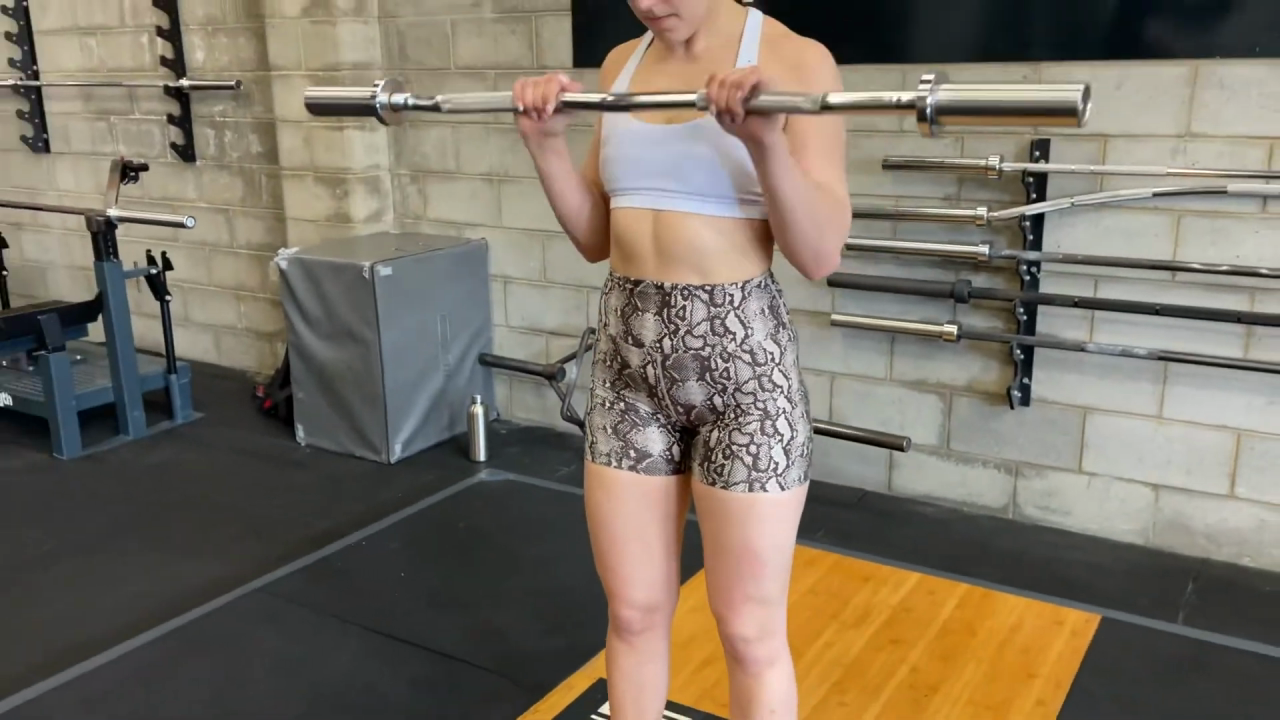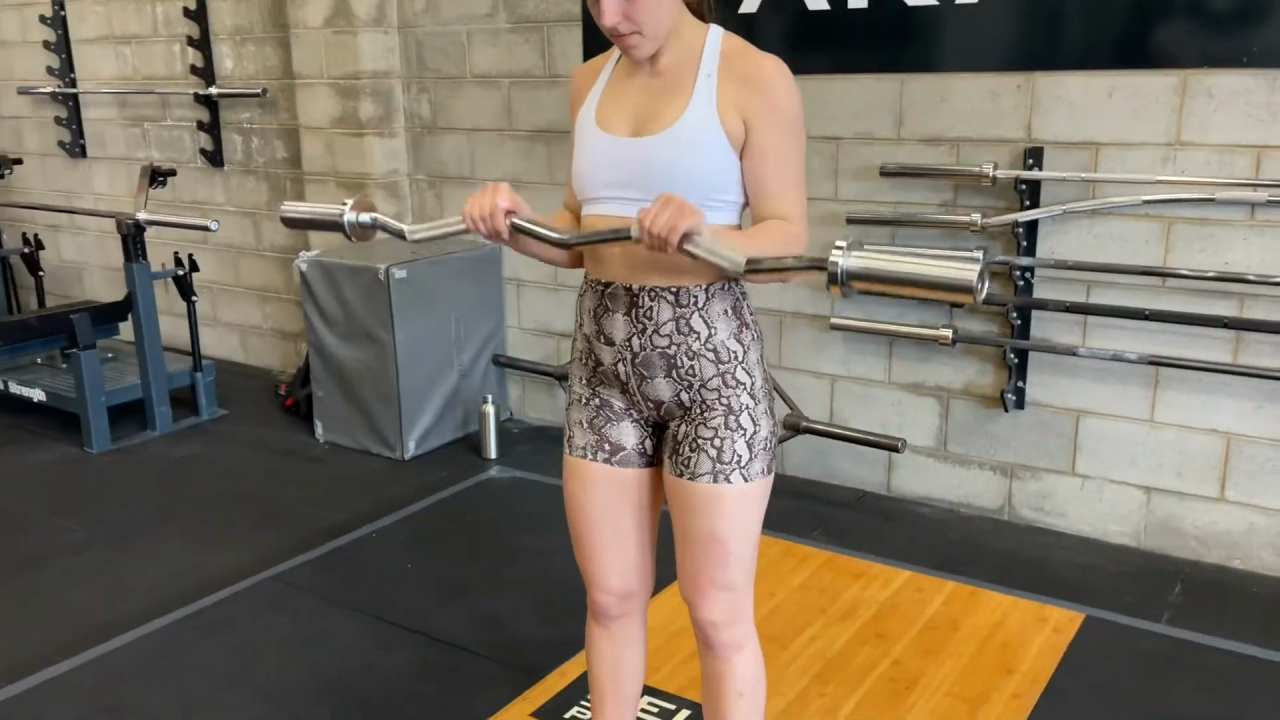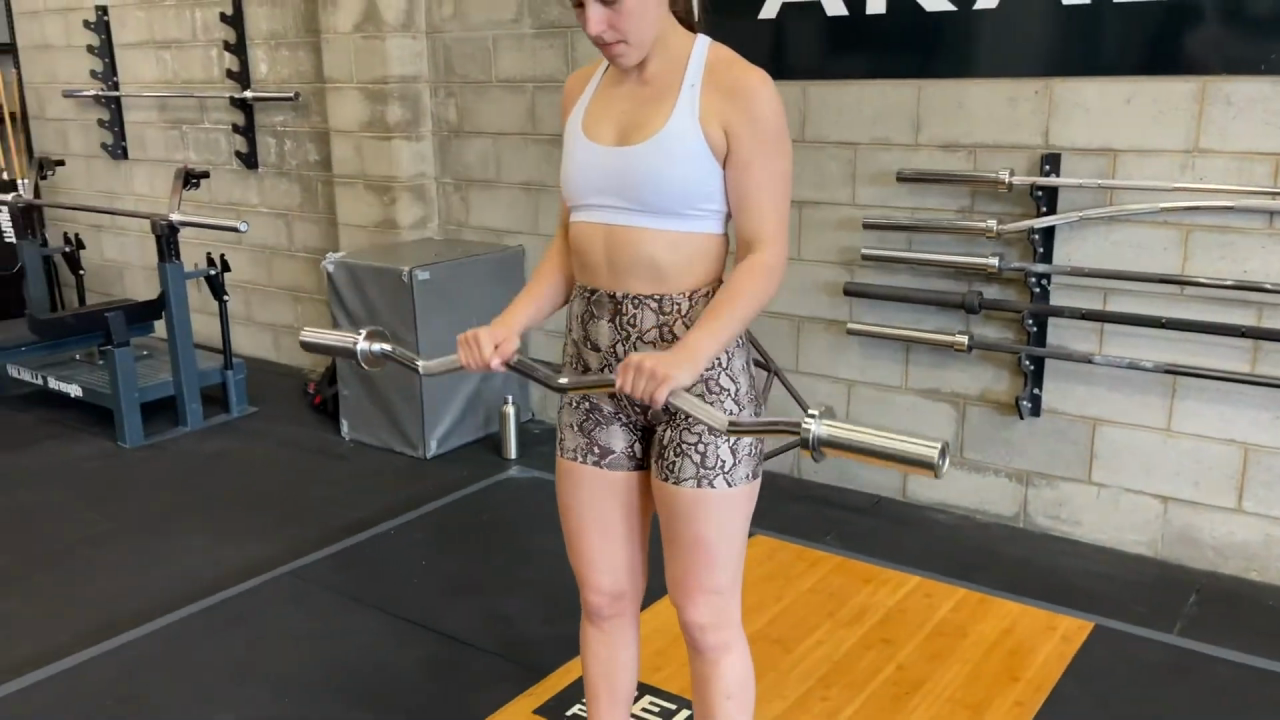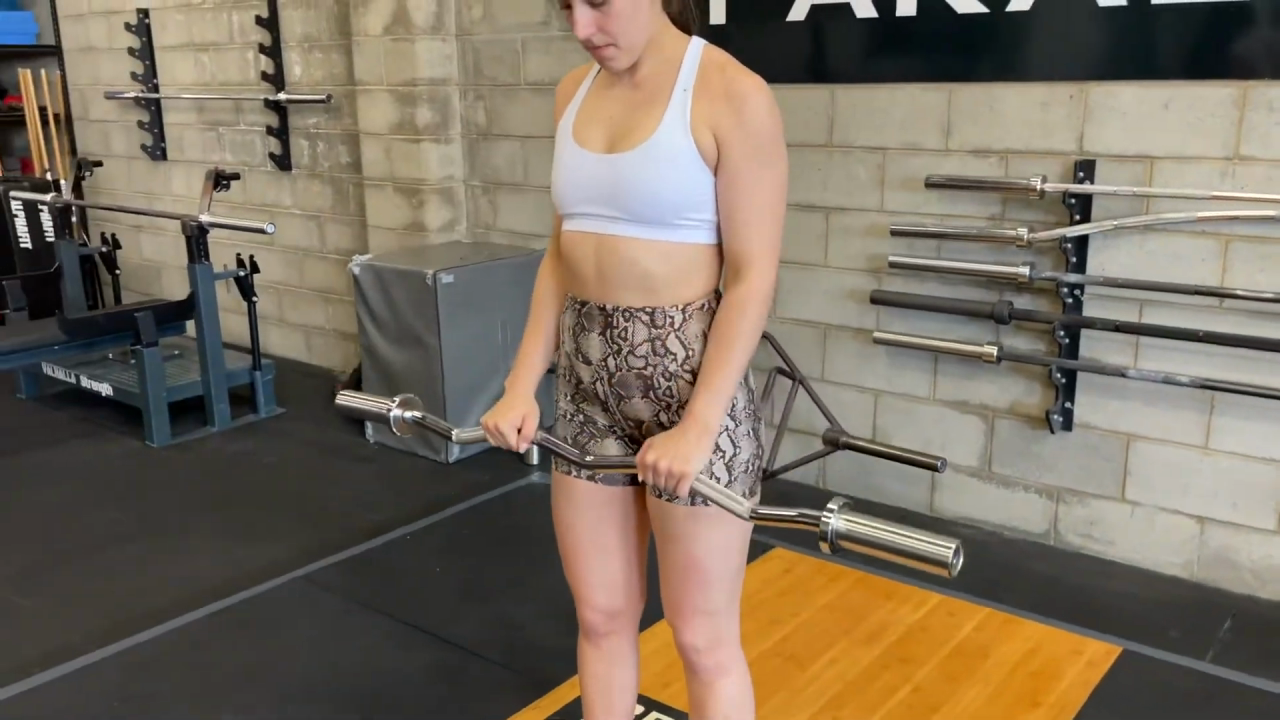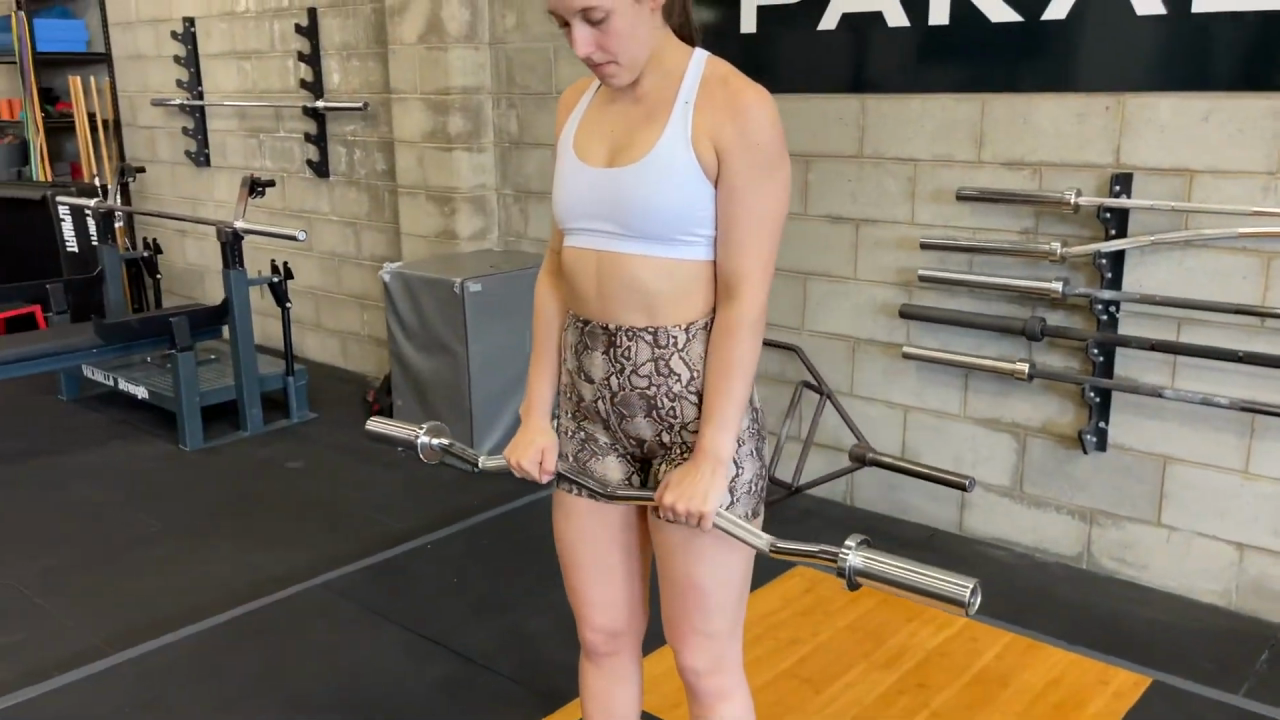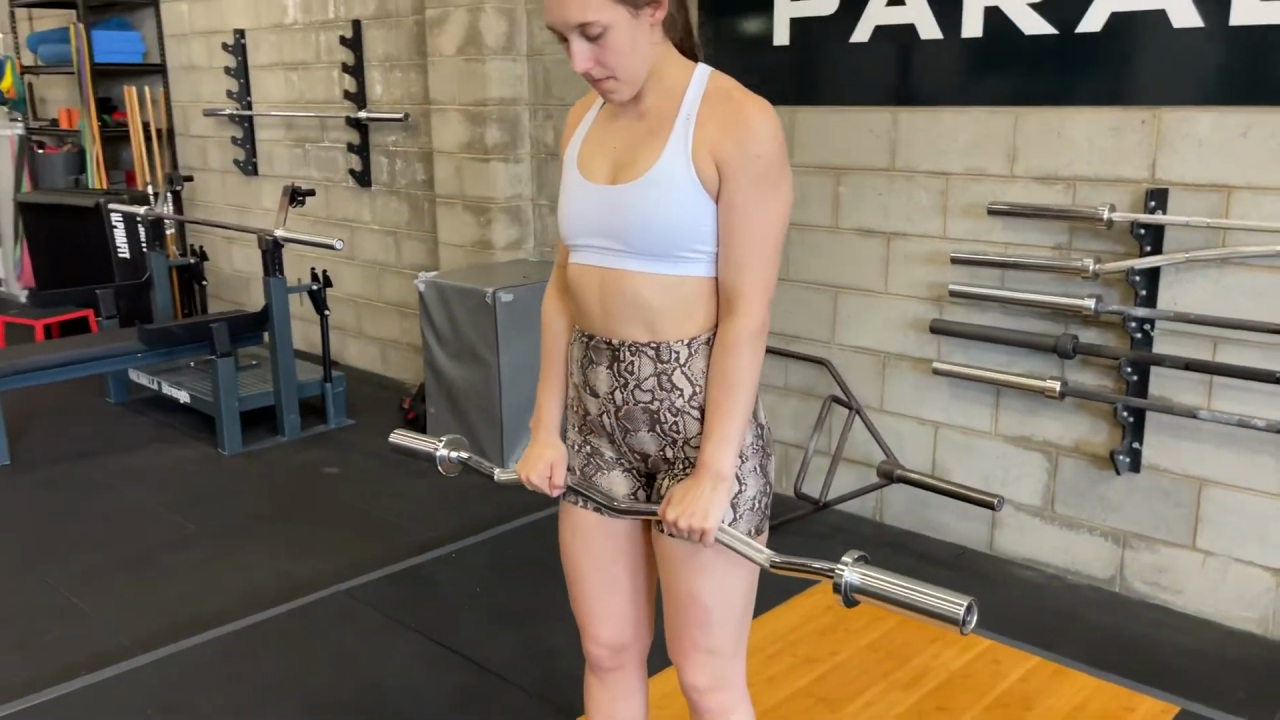
dt=0.4s
person 1, frame 1
left shoulder: (793, 58)
right shoulder: (620, 65)
left elbow: (821, 253)
right elbow: (598, 239)
left wrist: (764, 137)
right wrist: (546, 144)
left hip: (740, 350)
right hip: (628, 348)
left knee: (749, 628)
right knee: (632, 611)
person 1, frame 2
left shoulder: (753, 76)
right shoulder: (591, 81)
left elbow: (789, 240)
right elbow: (586, 236)
left wrist: (704, 234)
right wrist: (518, 223)
left hip: (707, 352)
right hip: (603, 351)
left knee: (718, 613)
right knee: (610, 597)
person 1, frame 3
left shoulder: (737, 88)
right shoulder: (581, 88)
left elbow: (764, 255)
left wrist: (684, 357)
right wrist: (511, 321)
left hip: (699, 366)
right hip: (592, 356)
left knee: (706, 615)
right knee: (603, 599)
person 1, frame 4
left shoulder: (732, 95)
right shoulder: (574, 91)
left elbow: (752, 276)
right elbow: (560, 255)
left wrist: (697, 424)
right wrist: (522, 383)
left hip: (689, 369)
right hip: (586, 370)
left knee: (702, 636)
right knee: (599, 615)
person 1, frame 5
left shoulder: (736, 108)
right shoulder: (575, 104)
left elbow: (745, 297)
right elbow: (556, 270)
left wrist: (710, 454)
right wrist: (535, 412)
left hip: (693, 389)
right hip: (590, 391)
left knee: (704, 660)
right knee: (602, 635)
person 1, frame 6
left shoulder: (738, 122)
right shoulder: (582, 120)
left elbow: (747, 313)
right elbow: (564, 286)
left wrist: (712, 471)
right wrist: (545, 426)
left hip: (698, 404)
right hip: (597, 407)
right knee: (606, 650)
